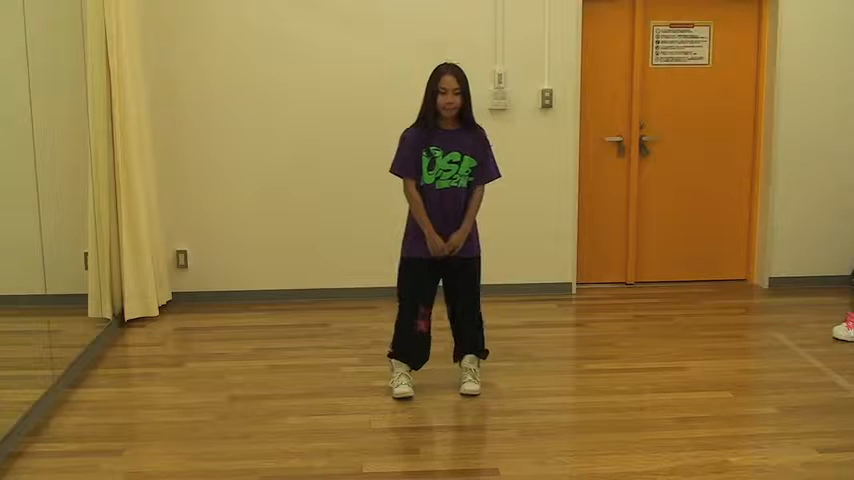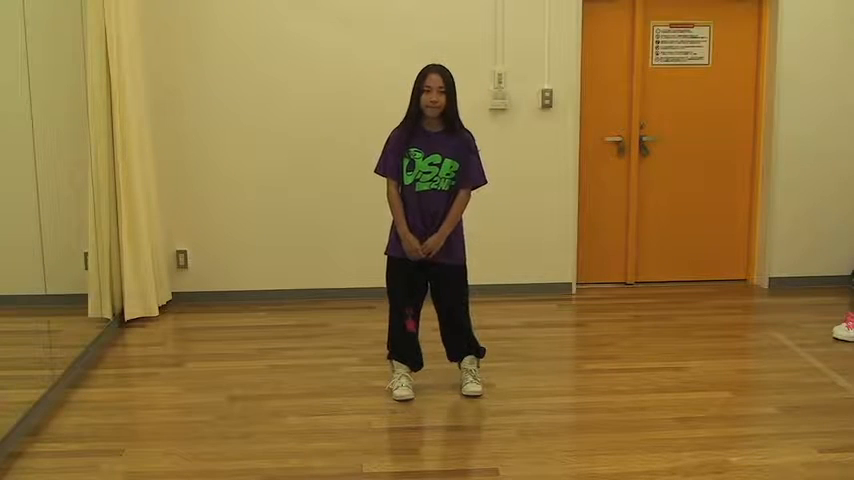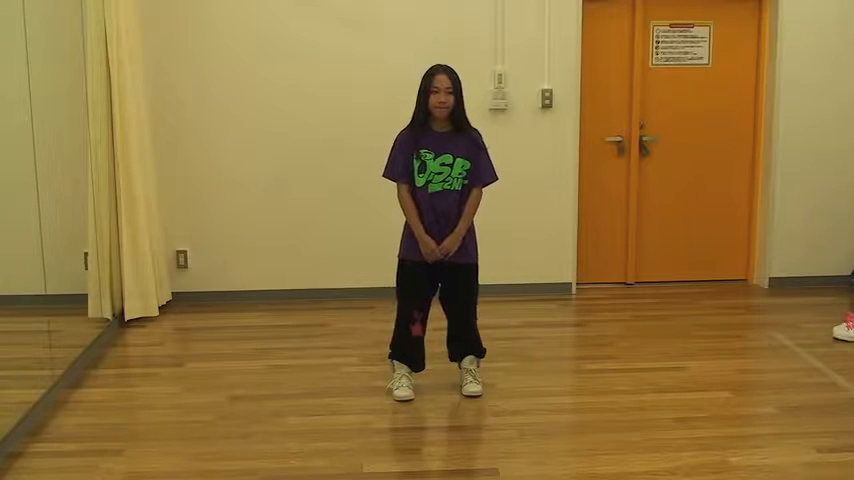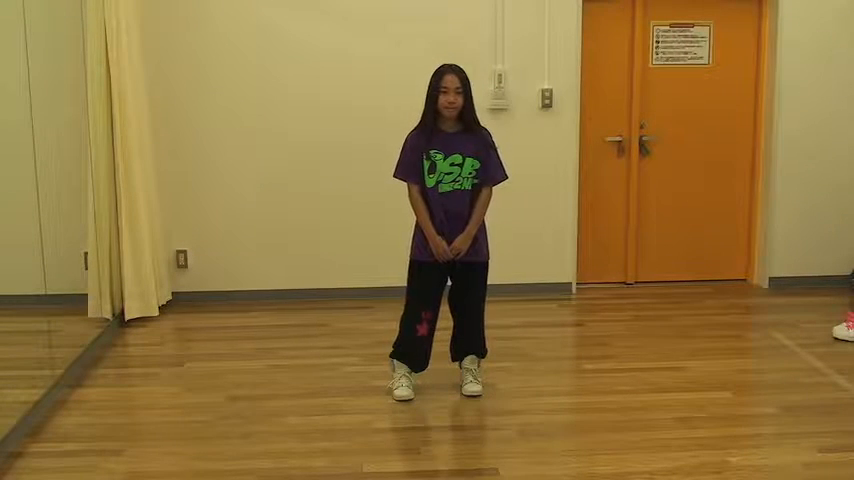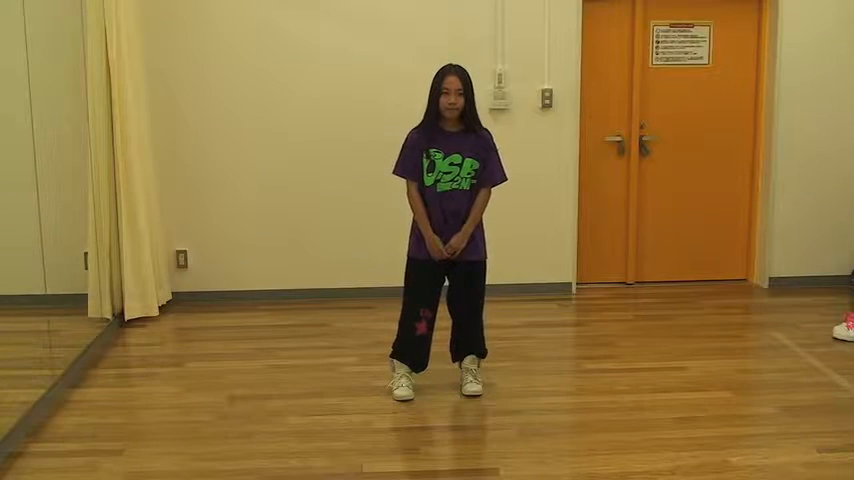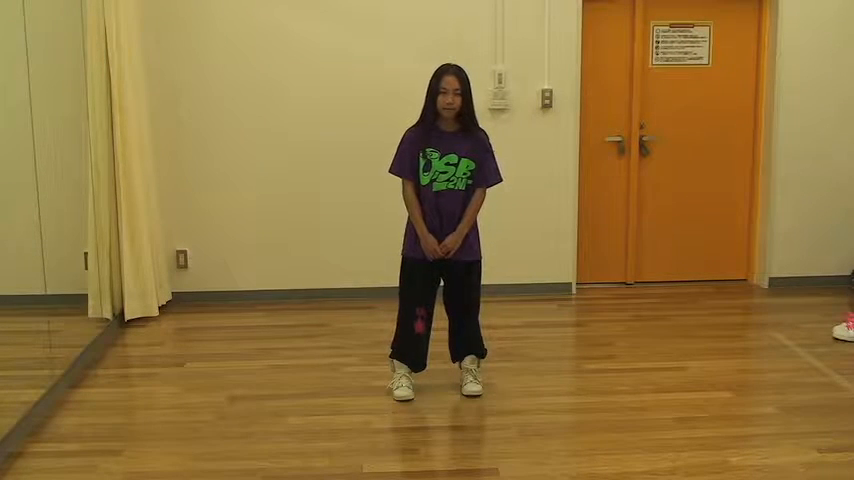
dt=0.7s
person 1, frame 1
left shoulder: (476, 138)
right shoulder: (416, 136)
left elbow: (479, 188)
right elbow: (410, 187)
left wrist: (462, 232)
right wrist: (430, 234)
left hip: (463, 240)
right hip: (422, 239)
left knee: (466, 303)
right knee: (414, 304)
left ankle: (469, 364)
right ankle: (402, 366)
person 1, frame 2
left shoulder: (462, 141)
right shoulder: (402, 137)
left elbow: (465, 193)
right elbow: (392, 188)
left wrist: (440, 236)
right wrist: (405, 235)
left hip: (447, 242)
right hip: (406, 242)
left knee: (454, 306)
right knee: (404, 307)
left ankle: (469, 365)
right ankle: (402, 368)
person 1, frame 3
left shoulder: (470, 140)
right shoulder: (409, 139)
left elbow: (476, 191)
right elbow: (403, 191)
left wrist: (456, 236)
right wrist: (422, 238)
left hip: (460, 243)
right hip: (418, 243)
left knee: (462, 308)
right knee: (412, 308)
left ankle: (469, 365)
right ankle: (402, 369)
person 1, frame 4
left shoulder: (480, 139)
right shoulder: (419, 139)
left elbow: (486, 190)
right elbow: (414, 191)
left wrist: (467, 236)
right wrist: (433, 237)
left hip: (471, 242)
right hip: (429, 242)
left knee: (469, 307)
right knee: (420, 308)
left ankle: (470, 366)
right ankle: (402, 368)
person 1, frame 5
left shoulder: (481, 140)
right shoulder: (420, 138)
left elbow: (485, 190)
right elbow: (413, 189)
left wrist: (464, 235)
right wrist: (429, 236)
left hip: (468, 242)
right hip: (426, 242)
left knee: (468, 306)
right knee: (418, 307)
left ankle: (470, 367)
right ankle: (402, 369)
person 1, frame 6
left shoulder: (477, 140)
right shoulder: (416, 137)
left elbow: (480, 191)
right elbow: (408, 188)
left wrist: (458, 235)
right wrist: (424, 235)
left hip: (463, 242)
right hip: (421, 242)
left knee: (464, 307)
right knee: (414, 307)
left ankle: (469, 367)
right ankle: (402, 370)
